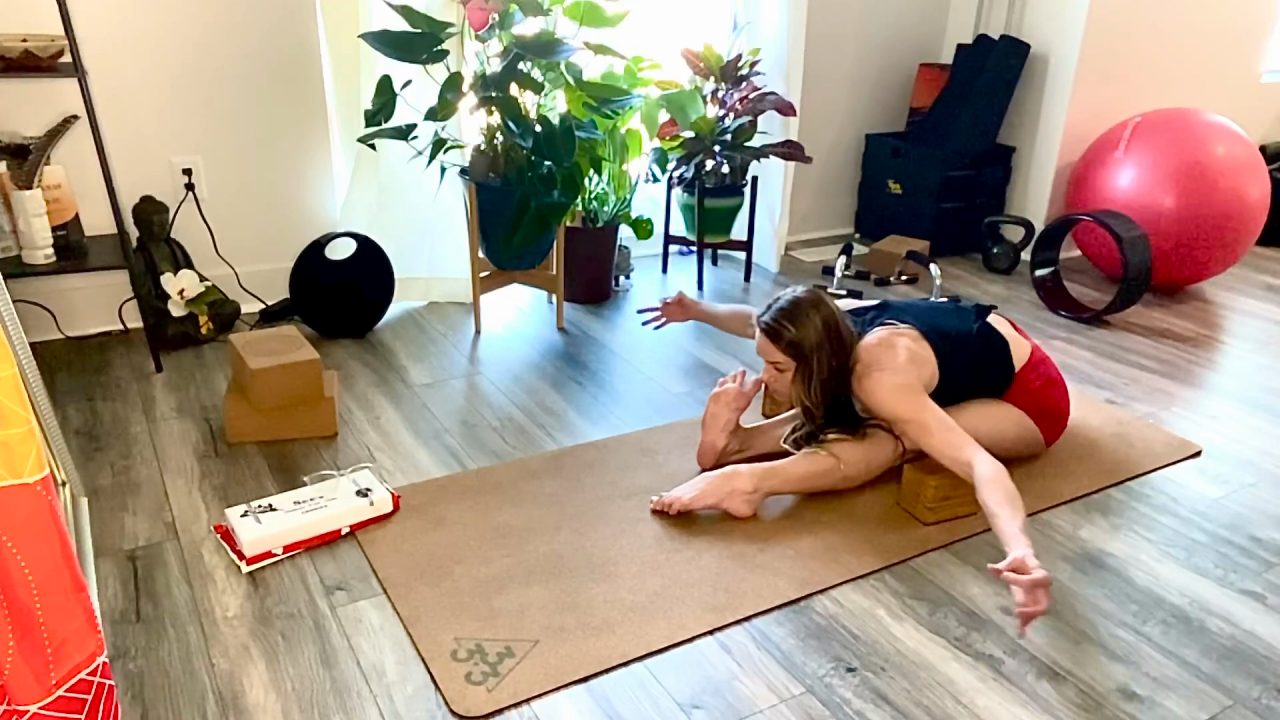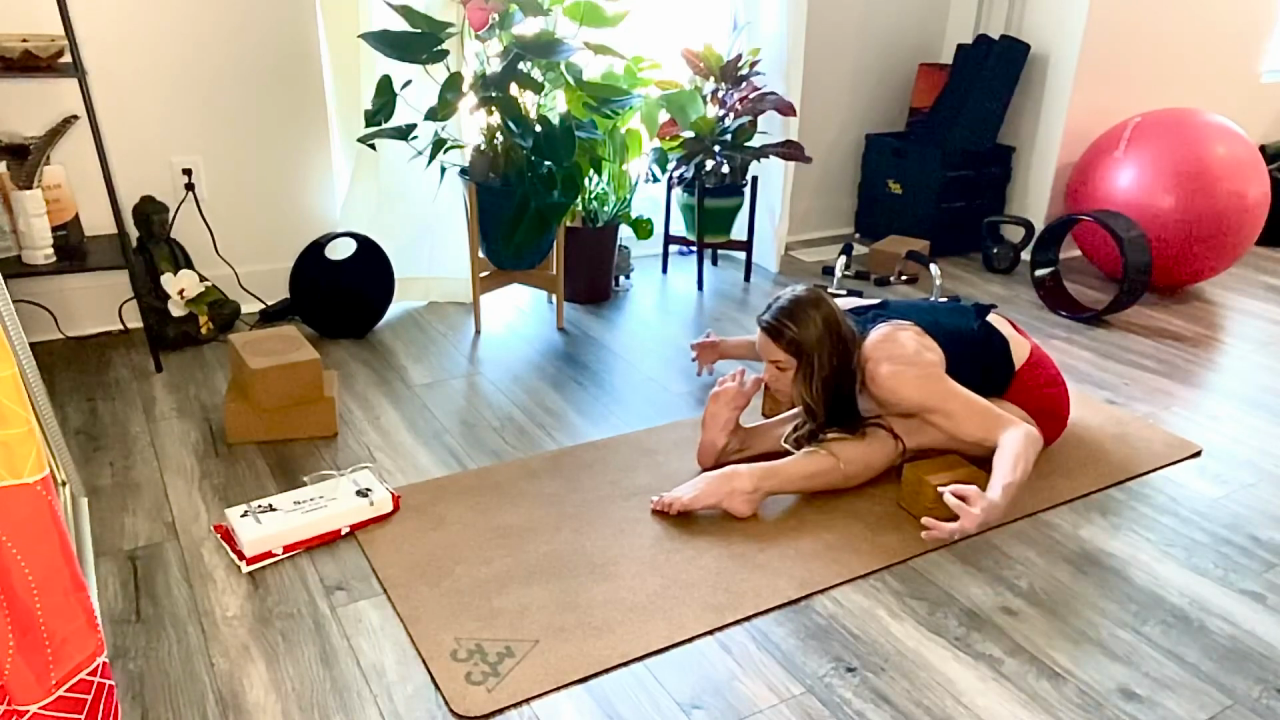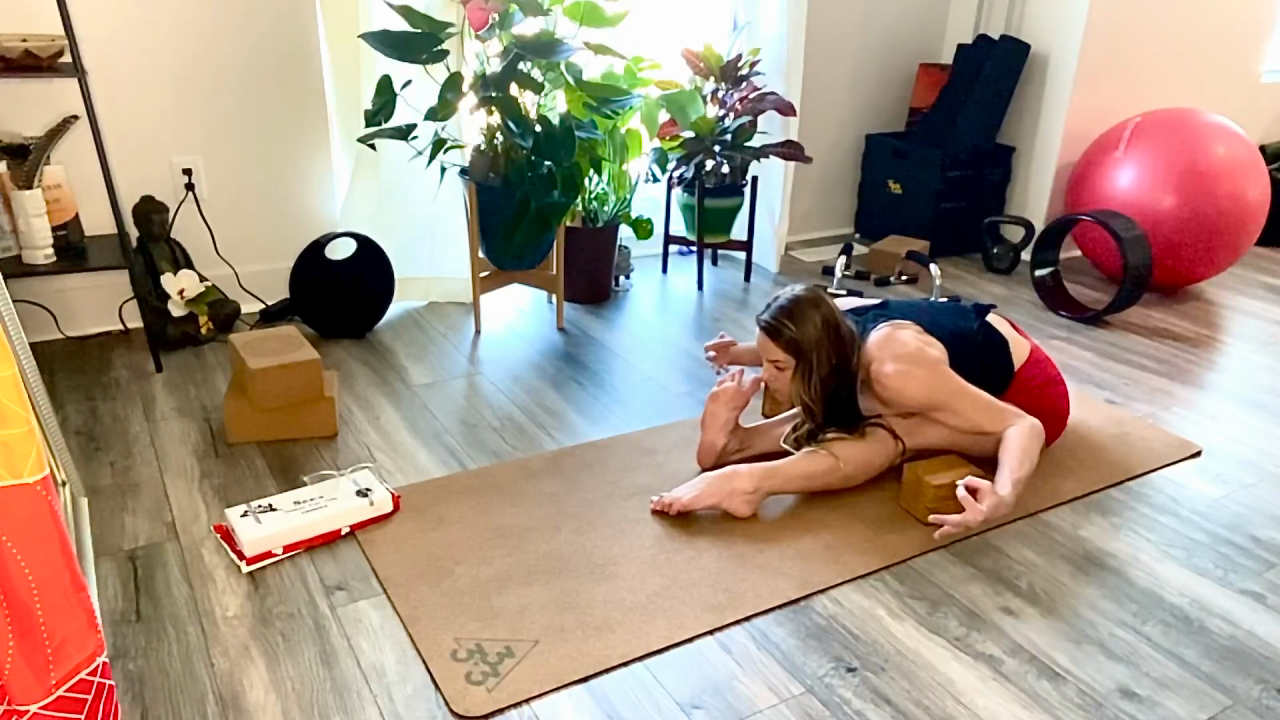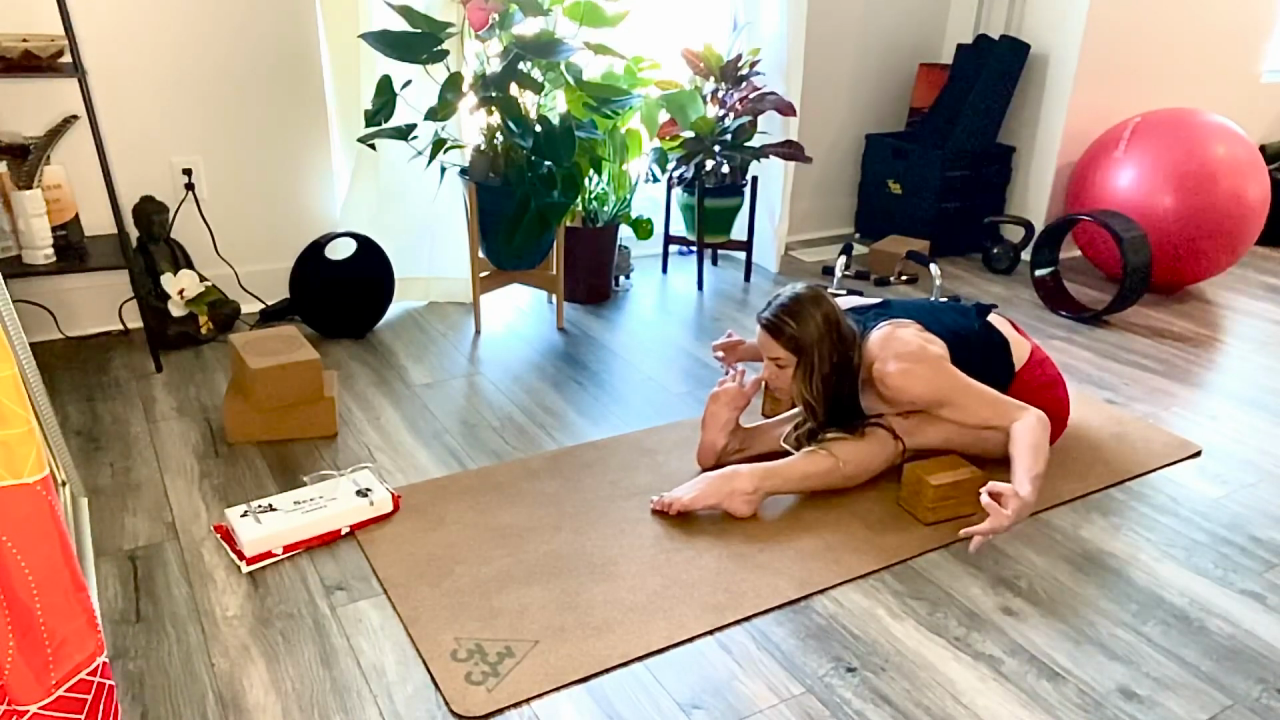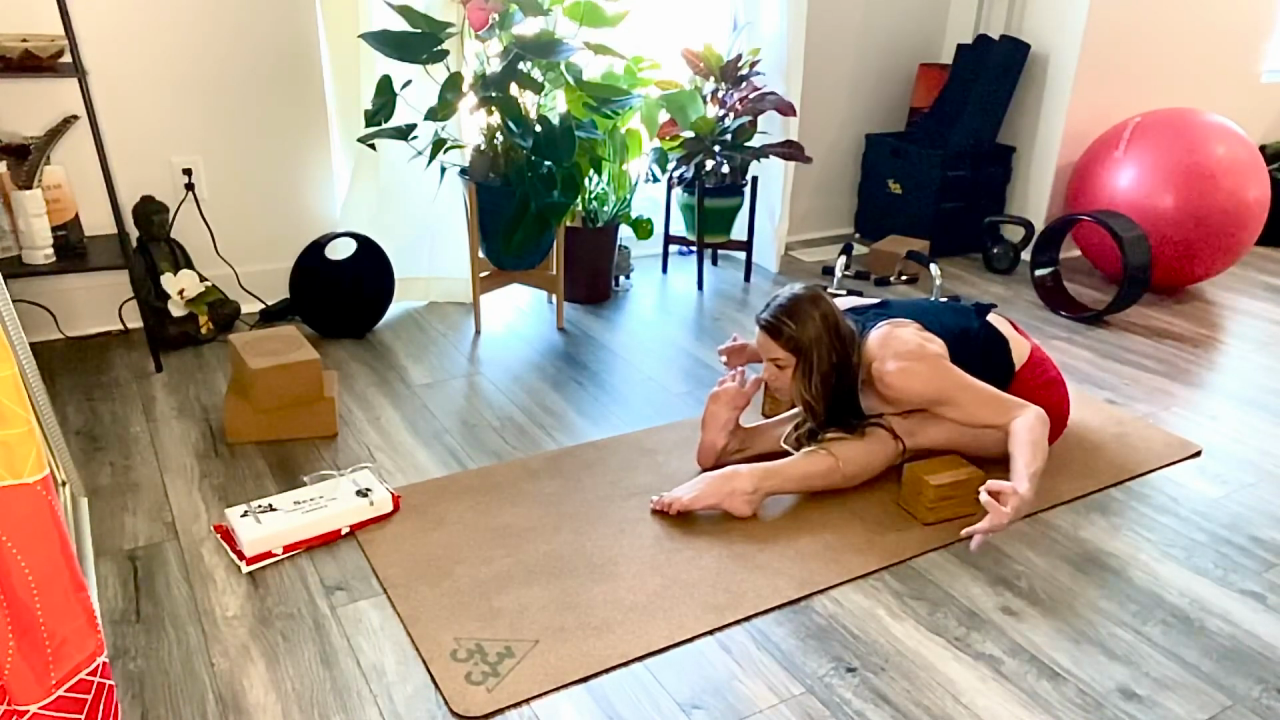
dt=1s
person 1, frame 1
left shoulder: (877, 377)
right shoulder: (830, 326)
left elbow: (981, 464)
right elbow: (758, 323)
left wrist: (1020, 552)
right wrist: (697, 311)
left hip: (1030, 396)
left knee: (894, 439)
person 1, frame 2
left shoulder: (888, 372)
right shoulder: (835, 324)
left elbow: (1021, 435)
left wrist: (992, 503)
right wrist: (726, 349)
left hip: (1030, 395)
left knee: (895, 434)
person 1, frame 3
left shoulder: (891, 371)
right shoulder: (834, 323)
left elbow: (1024, 427)
right elbow: (796, 349)
left wrist: (1002, 496)
right wrist: (741, 354)
left hip: (1030, 395)
left knee: (891, 433)
person 1, frame 4
left shoulder: (895, 369)
right shoulder: (835, 323)
left elbow: (1028, 419)
left wrist: (1023, 494)
right wrist: (751, 351)
left hip: (1030, 391)
right hip: (979, 350)
left knee: (894, 431)
person 1, frame 5
left shoulder: (895, 369)
right shoulder: (834, 323)
left elbow: (1028, 416)
left wrist: (1021, 490)
right wrist: (755, 353)
left hip: (1030, 391)
left knee: (896, 432)
